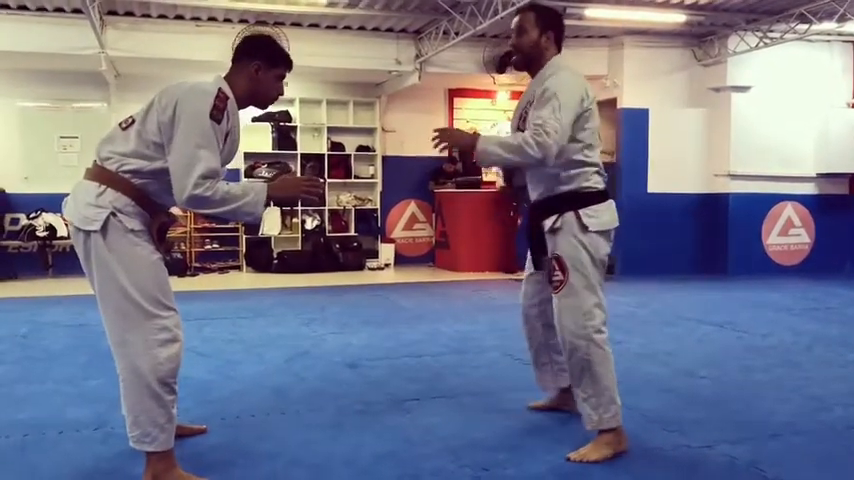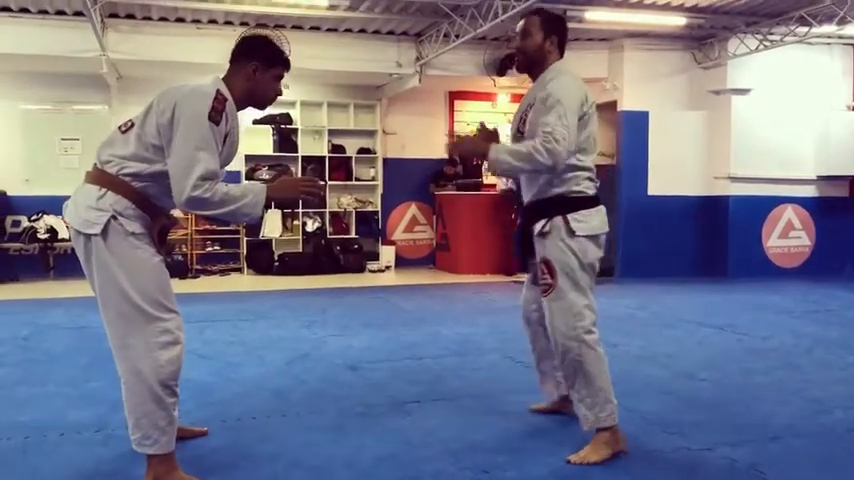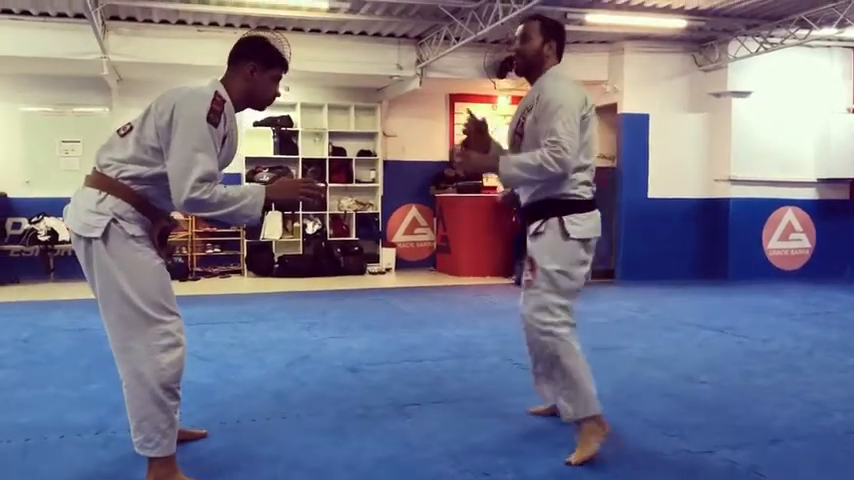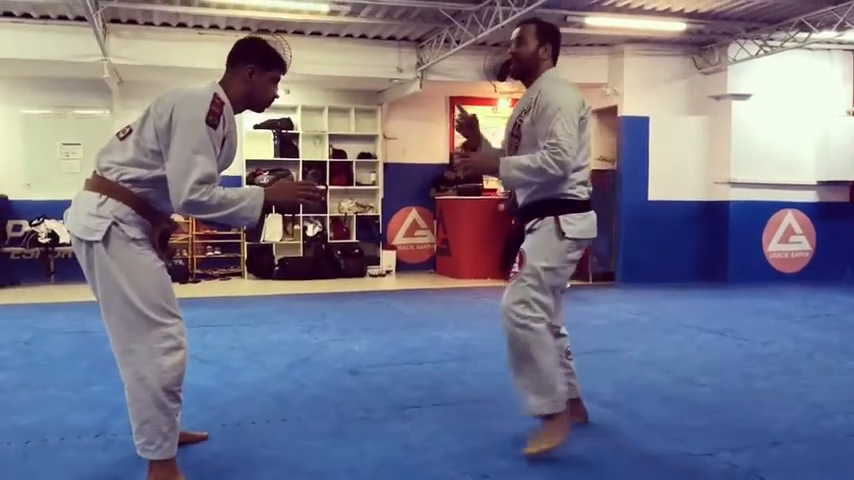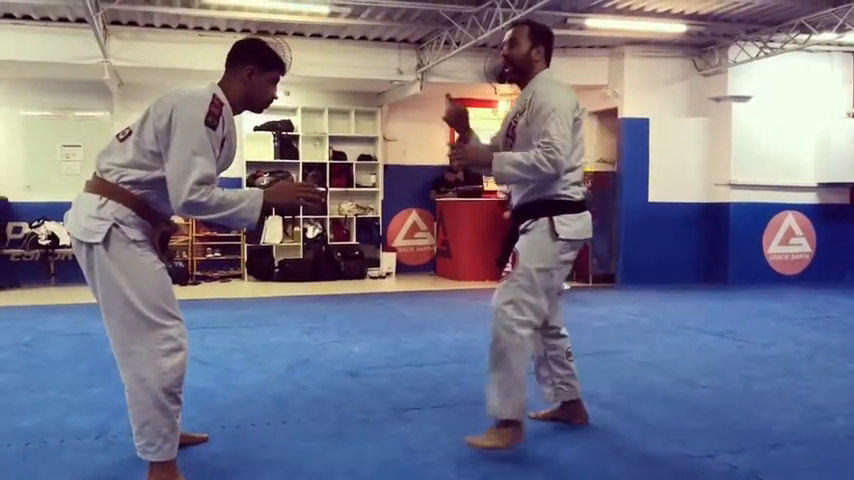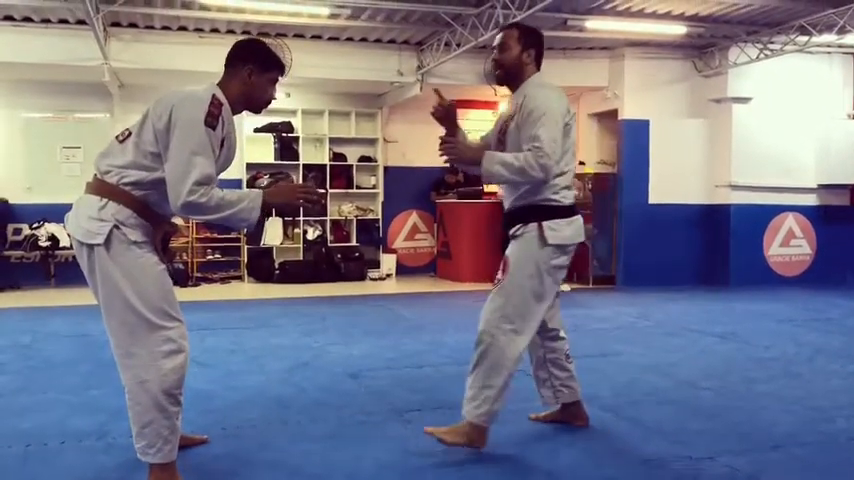
dt=0.1s
person 1, frame 1
left shoulder: (215, 105)
right shoulder: (205, 100)
left elbow: (184, 183)
right elbow: (196, 190)
left wrist: (244, 197)
right wrist: (270, 191)
left hip: (119, 211)
right hip: (108, 212)
left knee: (147, 329)
right knee: (154, 335)
left ankle: (157, 422)
person 1, frame 2
left shoulder: (214, 107)
right shoulder: (203, 103)
right elbow: (195, 192)
left wrist: (214, 206)
right wrist: (269, 192)
left hip: (120, 214)
right hip: (110, 216)
left knee: (148, 330)
right knee: (155, 338)
left ankle: (157, 424)
person 1, frame 3
left shoulder: (211, 107)
right shoulder: (202, 104)
right elbow: (194, 193)
left wrist: (237, 201)
right wrist: (268, 194)
left hip: (120, 216)
right hip: (109, 218)
left knee: (151, 334)
right knee: (157, 340)
left ankle: (159, 426)
person 1, frame 4
left shoulder: (211, 110)
right shoulder: (201, 107)
right elbow: (192, 196)
left wrist: (209, 211)
right wrist: (267, 196)
left hip: (120, 220)
right hip: (110, 221)
left knee: (151, 336)
right knee: (158, 343)
left ankle: (160, 429)
person 1, frame 5
left shoulder: (210, 111)
right shoulder: (201, 108)
right elbow: (191, 196)
left wrist: (210, 213)
right wrist: (266, 197)
left hip: (122, 222)
right hip: (110, 224)
left knee: (151, 339)
right knee: (159, 344)
left ankle: (160, 430)
person 1, frame 6
left shoulder: (209, 112)
right shoulder: (200, 108)
right elbow: (190, 197)
left wrist: (209, 215)
right wrist: (265, 198)
left hip: (122, 223)
right hip: (111, 225)
left knee: (151, 340)
right knee: (159, 346)
left ankle: (160, 432)
person 2, frame 1
left shoulder: (561, 83)
right shoulder: (541, 86)
left elbow: (540, 146)
left wrist: (476, 143)
right wrist: (488, 148)
left hip: (578, 216)
right hip: (556, 216)
left knee: (579, 320)
right knee: (536, 307)
left ankle: (609, 431)
right ankle: (565, 392)
person 2, frame 2
left shoulder: (561, 87)
right shoulder: (541, 91)
left elbow: (550, 152)
left wrist: (488, 151)
right wrist: (496, 150)
left hip: (568, 220)
right hip: (550, 219)
left knee: (571, 322)
right knee: (538, 313)
left ankle: (607, 431)
right ankle: (567, 396)
person 2, frame 3
left shoulder: (560, 92)
right shoulder: (536, 98)
left elbow: (557, 159)
right elbow: (525, 161)
left wrist: (495, 163)
right wrist: (487, 147)
left hip: (563, 221)
right hip: (547, 221)
left knee: (543, 318)
right knee: (543, 316)
left ankle: (590, 420)
right ankle: (567, 400)
person 2, frame 4
left shoulder: (557, 94)
right shoulder: (532, 101)
left elbow: (557, 161)
right elbow: (518, 160)
left wrist: (494, 165)
right wrist: (478, 142)
left hip: (559, 220)
right hip: (545, 221)
left knee: (521, 311)
right knee: (542, 316)
left ankle: (555, 413)
right ankle: (568, 401)
person 2, frame 5
left shoulder: (551, 95)
right shoulder: (526, 102)
left elbow: (550, 160)
right elbow: (501, 157)
left wrist: (486, 159)
right wrist: (467, 135)
left hip: (552, 222)
right hip: (543, 221)
left knee: (510, 313)
right knee: (543, 319)
left ankle: (508, 421)
right ankle: (569, 403)
person 2, frame 6
left shoulder: (542, 99)
right shoulder: (519, 105)
left elbow: (540, 164)
right elbow: (487, 156)
left wrist: (476, 157)
right wrist: (454, 130)
left hip: (543, 227)
right hip: (537, 225)
left knee: (501, 322)
right knee: (541, 322)
left ankle: (474, 425)
right ankle: (569, 405)
